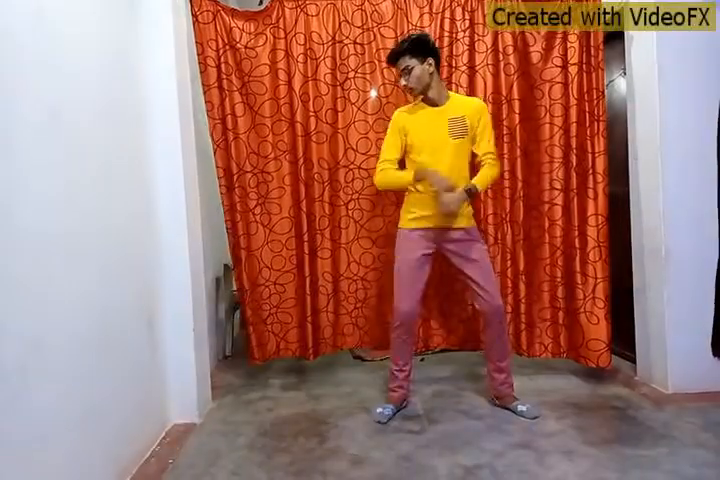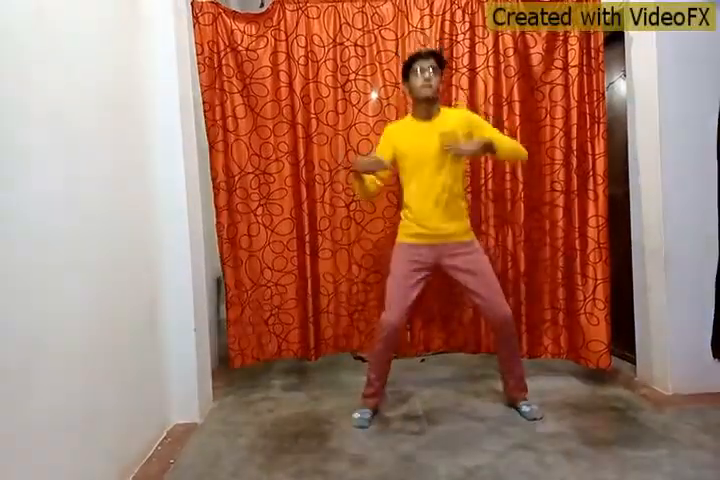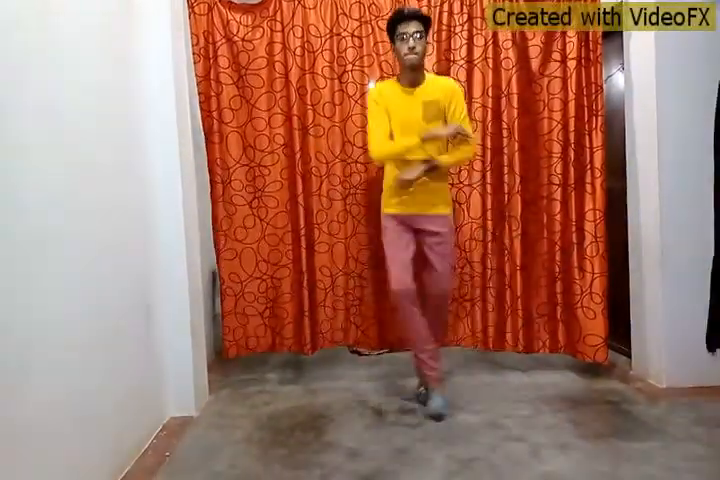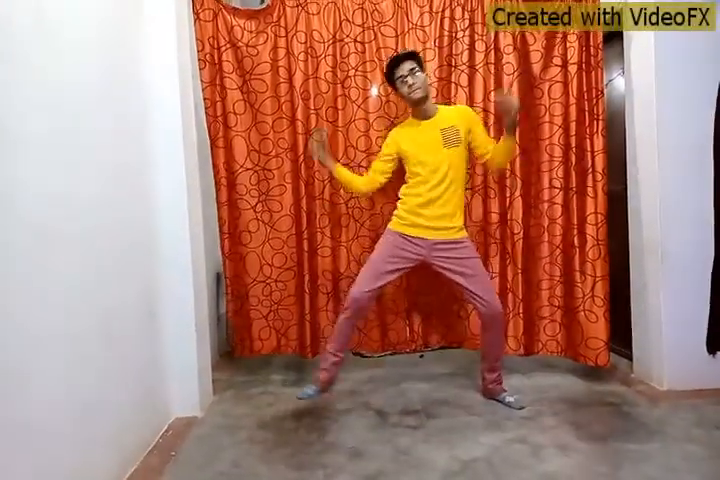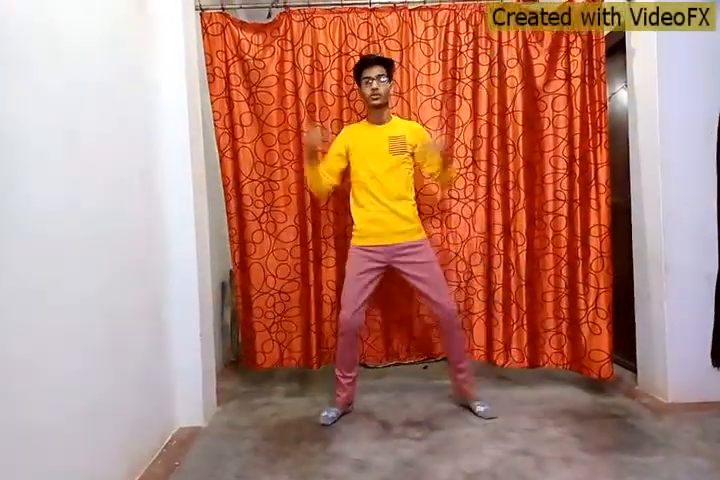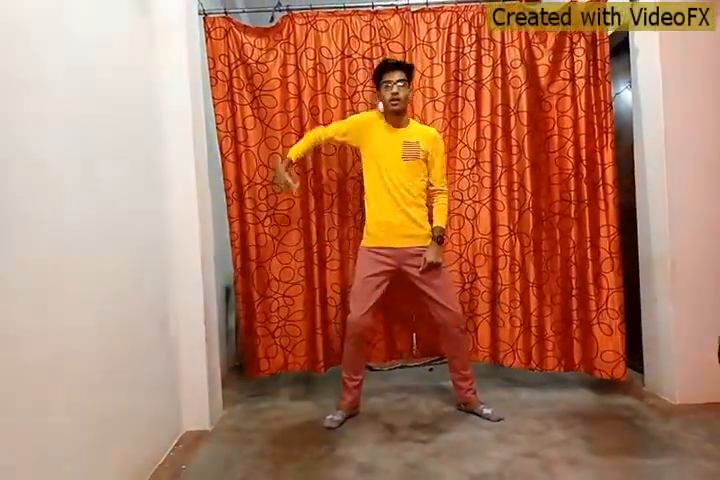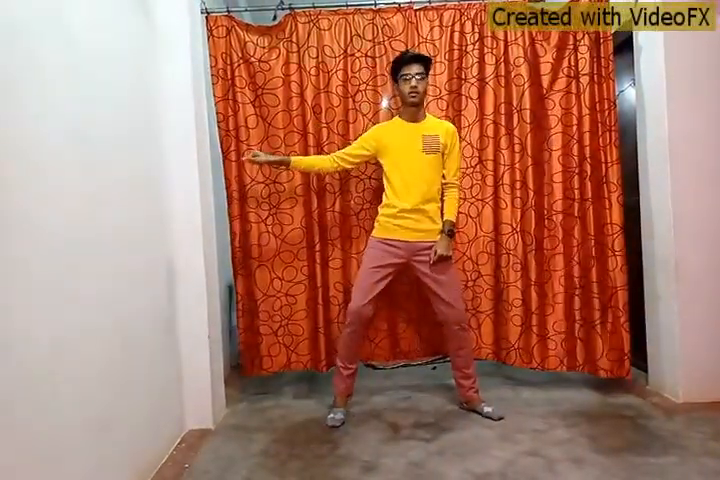
dt=0.5s
person 1, frame 1
left shoulder: (474, 108)
right shoulder: (403, 117)
left elbow: (490, 164)
right elbow: (382, 175)
left wrist: (466, 195)
right wrist: (423, 175)
left hip: (462, 226)
right hip: (416, 227)
left knee: (493, 305)
right knee: (405, 312)
left ankle: (503, 393)
right ankle: (397, 395)
person 1, frame 2
left shoulder: (464, 120)
right shoulder: (394, 133)
left elbow: (517, 154)
right elbow: (371, 189)
left wrist: (484, 144)
right wrist: (360, 172)
left hip: (460, 242)
right hip: (413, 244)
left knee: (501, 317)
right knee: (391, 323)
left ankle: (517, 393)
right ankle: (370, 399)
person 1, frame 3
left shoulder: (448, 88)
right shoulder: (380, 95)
left elbow: (468, 146)
right elbow: (378, 151)
left wrist: (425, 169)
right wrist: (432, 134)
left hip: (437, 209)
right hip: (396, 211)
left knee: (439, 292)
right knee: (402, 289)
left ankle: (429, 372)
right ankle: (432, 379)
person 1, frame 4
left shoulder: (463, 117)
right shoulder: (398, 137)
left elbow: (497, 161)
right elbow: (365, 184)
left wrist: (508, 126)
right wrist: (328, 162)
left hip: (452, 238)
right hip: (403, 234)
left knee: (492, 309)
right knee: (356, 300)
left ankle: (492, 384)
right ankle: (325, 376)
person 1, frame 5
left shoulder: (413, 132)
right shoulder: (348, 137)
left elbow: (435, 185)
right elbow: (321, 187)
left wrist: (439, 163)
right wrist: (313, 153)
left hip: (410, 241)
right hip: (365, 245)
left knee: (447, 312)
right knee: (349, 320)
left ankle: (466, 392)
right ankle: (343, 398)
person 1, frame 6
left shoulder: (429, 137)
right shoulder: (365, 126)
left elbow: (439, 193)
right elbow: (319, 134)
left wrist: (437, 240)
right wrist: (287, 162)
left hip: (420, 246)
right hip: (375, 247)
left knee: (452, 319)
right knee: (357, 323)
left ankle: (467, 396)
right ankle: (348, 402)
person 1, frame 7
left shoulder: (446, 131)
right shoulder: (381, 133)
left elbow: (451, 187)
right elbow: (336, 161)
left wrist: (447, 233)
right wrist: (280, 160)
left hip: (431, 240)
right hip: (386, 238)
left knee: (455, 317)
right knee: (357, 312)
left ankle: (470, 395)
right ankle: (341, 396)
